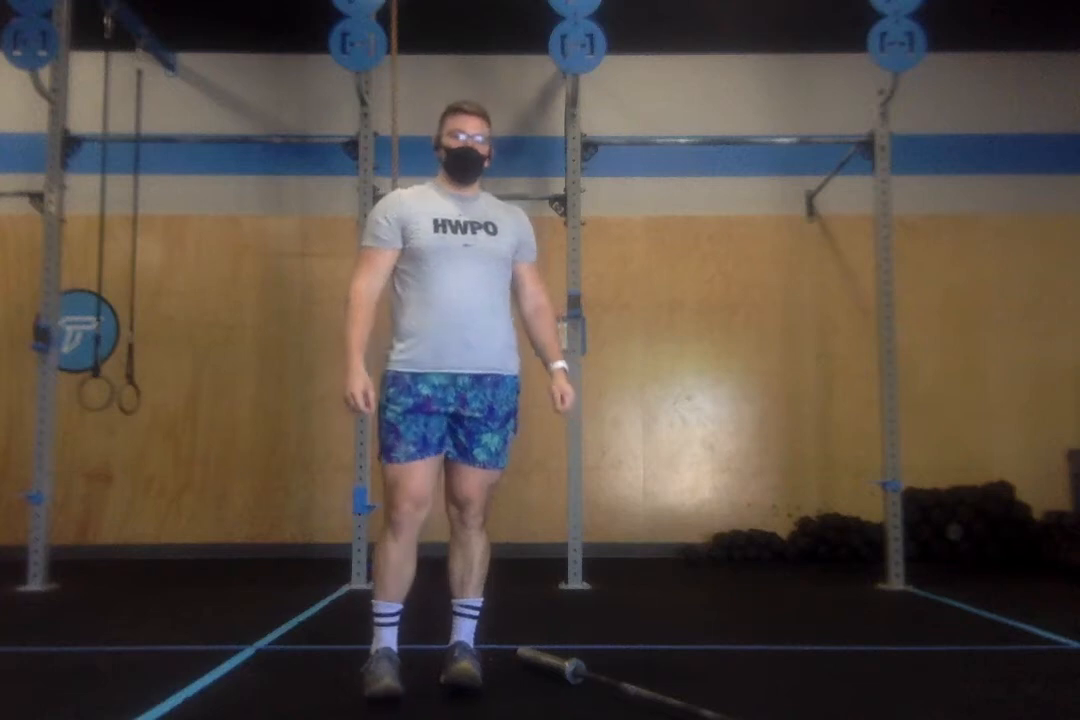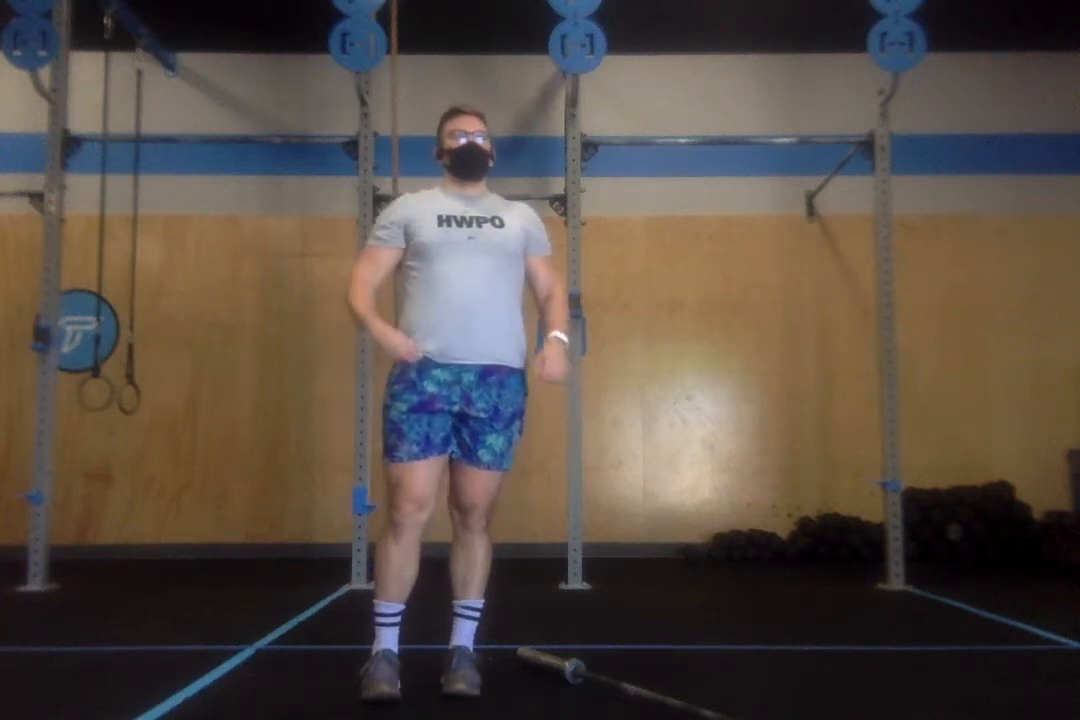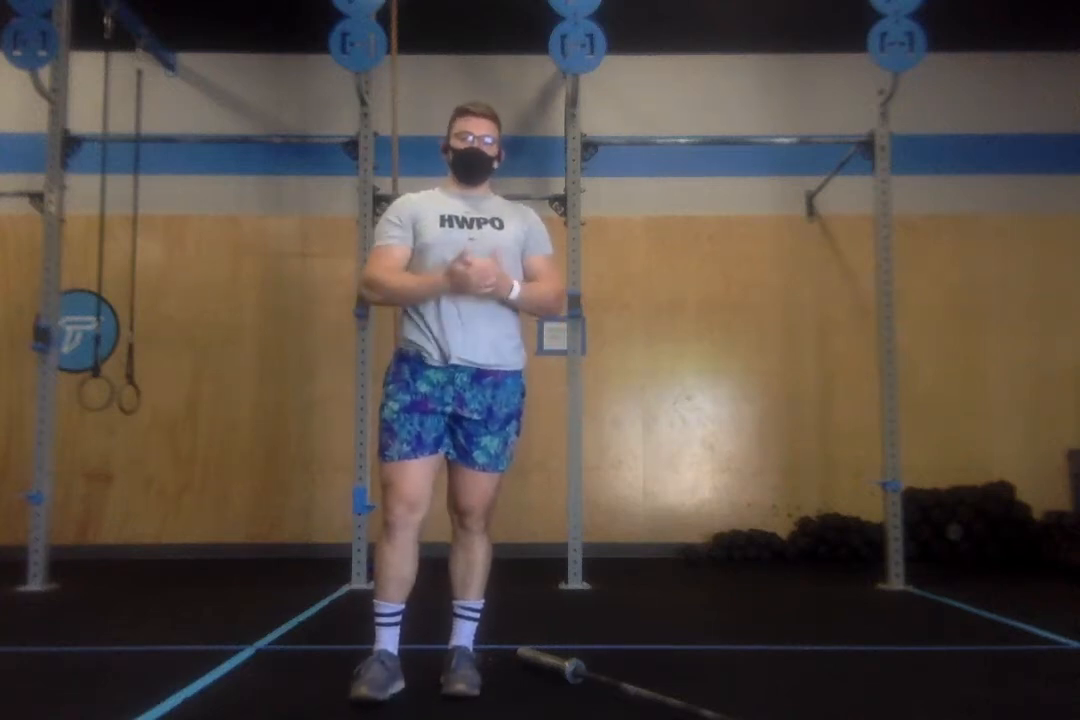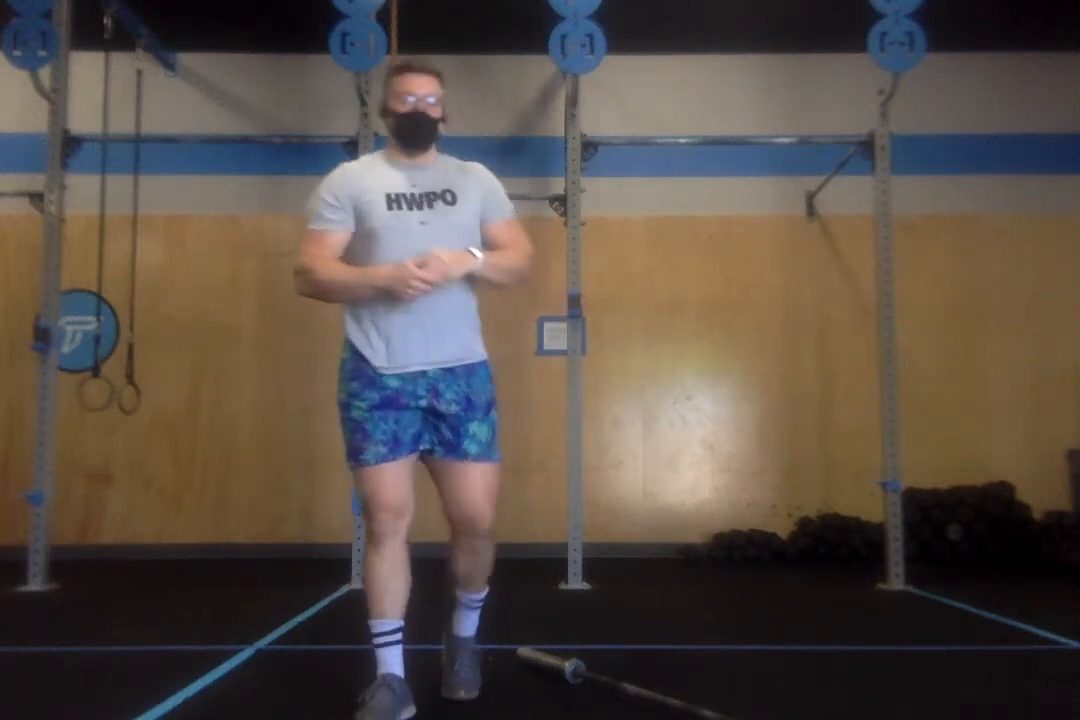
dt=1s
person 1, frame 1
left shoulder: (513, 220)
right shoulder: (400, 206)
left elbow: (534, 300)
right elbow: (366, 289)
left wrist: (557, 366)
right wrist: (355, 364)
left hip: (493, 382)
right hip: (416, 380)
left knee: (470, 514)
right knee: (406, 513)
left ankle: (463, 643)
right ankle: (384, 648)
person 1, frame 2
left shoulder: (523, 218)
right shoulder: (407, 210)
left elbow: (550, 288)
right elbow: (362, 279)
left wrist: (556, 338)
right wrist: (378, 327)
left hip: (499, 378)
right hip: (422, 375)
left knee: (474, 515)
right knee: (408, 511)
left ankle: (462, 648)
right ankle: (384, 652)
person 1, frame 3
left shoulder: (524, 220)
right shoulder: (410, 208)
left elbow: (553, 297)
right elbow: (374, 283)
left wrist: (507, 287)
right wrist: (443, 279)
left hip: (495, 381)
right hip: (419, 374)
left knee: (473, 516)
right knee: (402, 511)
left ankle: (462, 648)
right ankle: (385, 653)
person 1, frame 4
left shoulder: (476, 179)
right shoulder: (349, 181)
left elbow: (519, 260)
right elbow: (309, 272)
left wrist: (468, 259)
right wrist: (383, 276)
left hip: (461, 372)
right hip: (377, 375)
left knee: (475, 518)
right knee: (387, 520)
left ankle: (463, 632)
